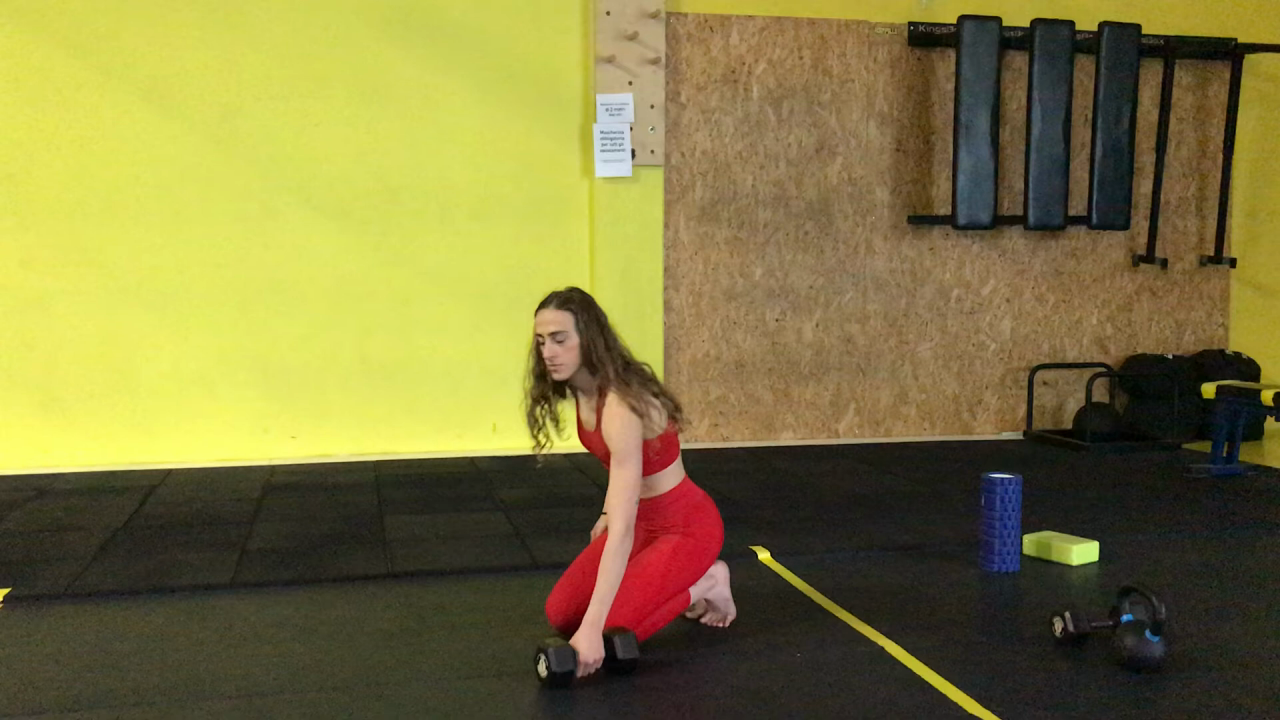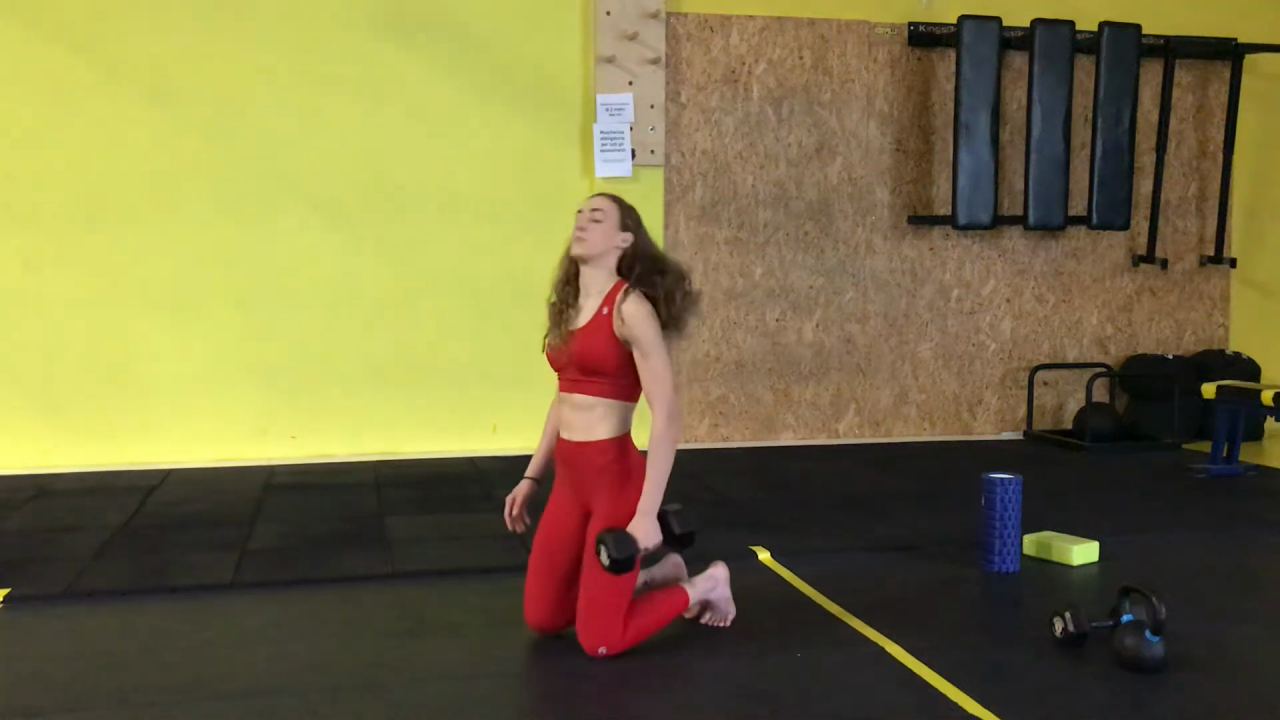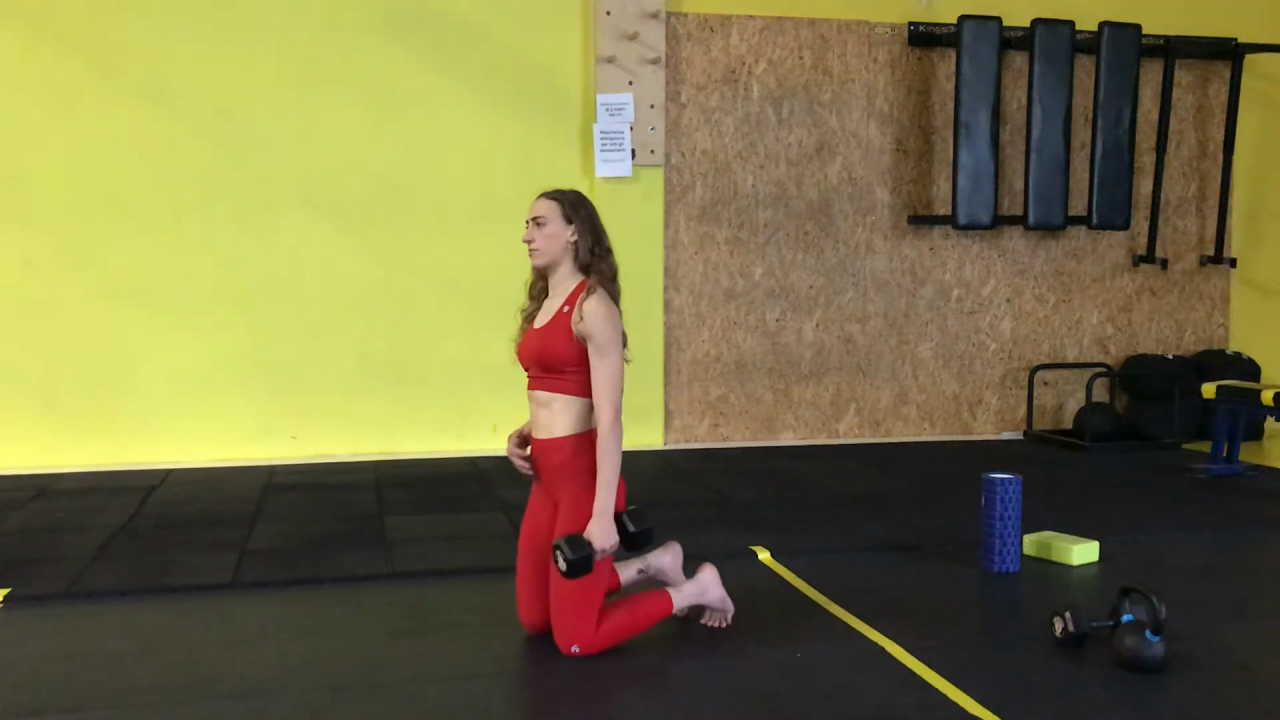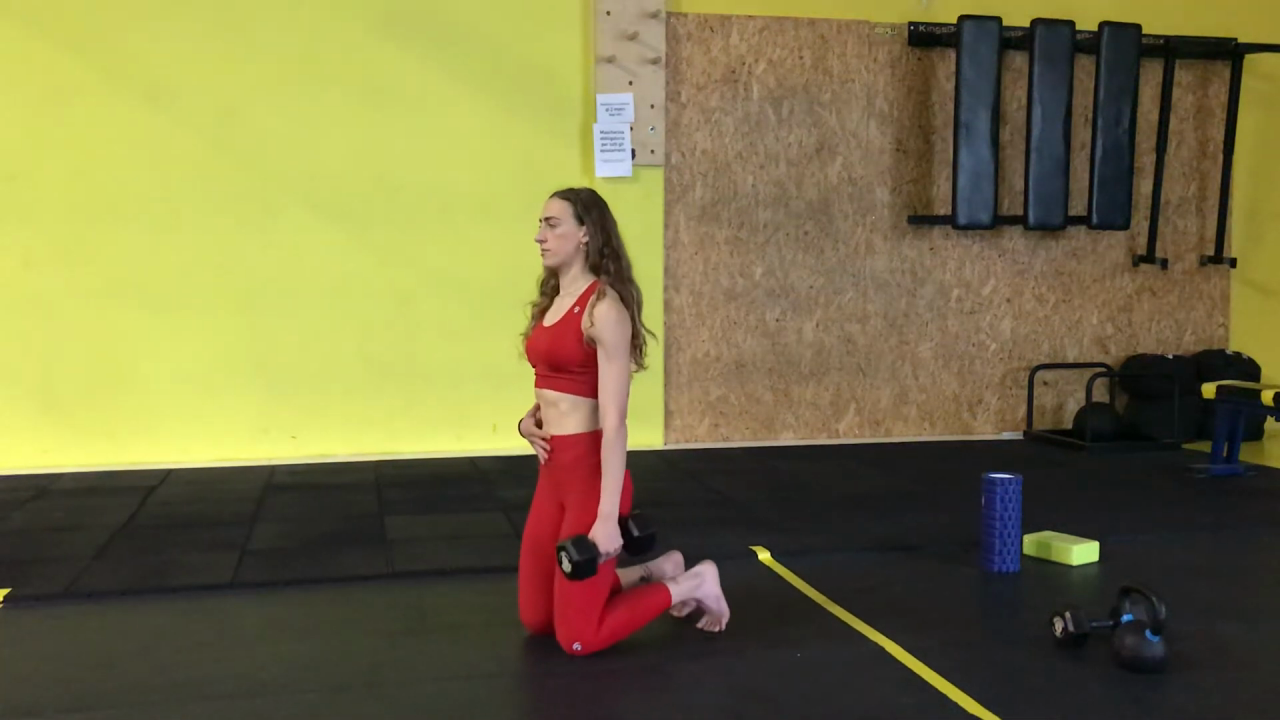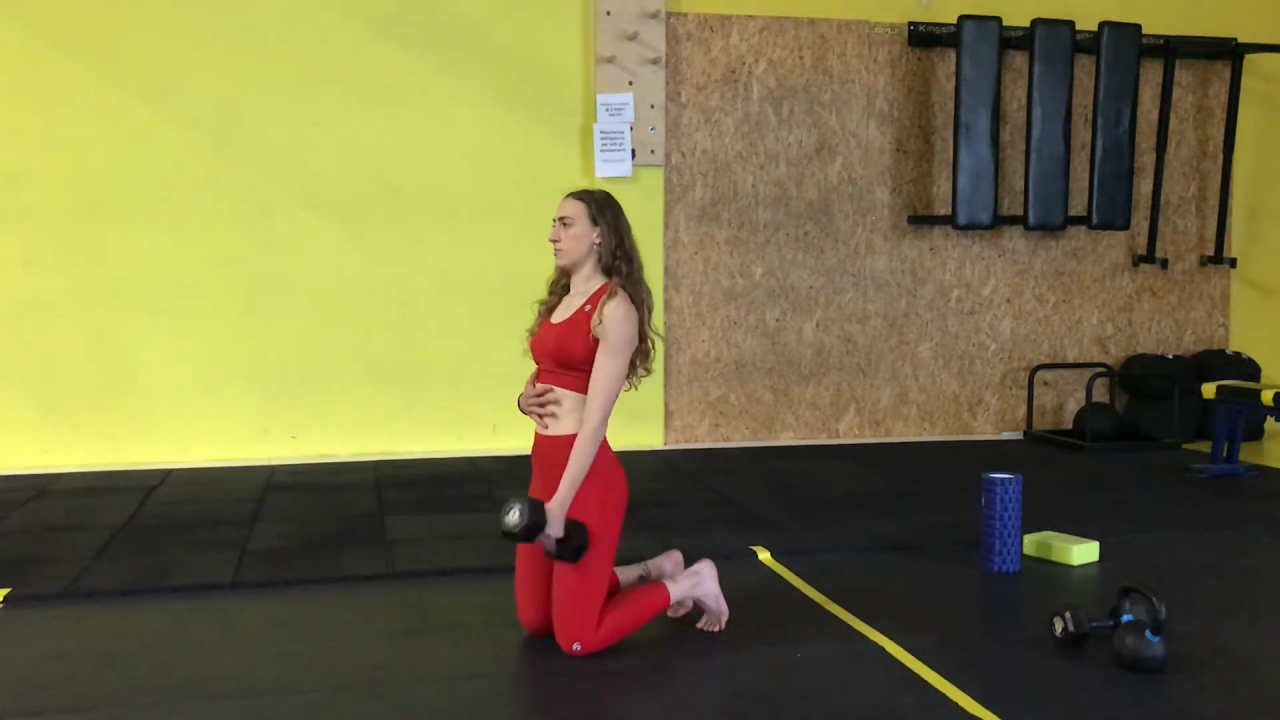
dt=1s
person 1, frame 1
left shoulder: (620, 406)
right shoulder: (582, 387)
left elbow: (623, 527)
left wrist: (592, 627)
right wrist: (607, 512)
left hip: (687, 529)
right hip: (644, 521)
left knee: (605, 634)
right knee: (560, 614)
left ankle: (705, 584)
right ankle: (669, 581)
person 1, frame 2
left shoulder: (631, 307)
right shoulder: (569, 305)
left elbow: (667, 416)
left wrist: (647, 513)
right wrist: (531, 477)
left hip: (616, 475)
right hip: (569, 477)
left knee: (599, 641)
right knee: (541, 617)
left ankle: (705, 584)
right ankle: (657, 575)
person 1, frame 3
left shoulder: (593, 306)
right shoulder: (544, 303)
left elbow: (609, 418)
left wrist: (603, 514)
right wrist: (521, 434)
left hip: (583, 474)
right hip: (546, 476)
left knee: (574, 639)
right knee: (534, 619)
left ankle: (695, 591)
right ankle: (648, 564)
person 1, frame 4
left shoulder: (604, 307)
right shoulder: (552, 301)
left elbow: (613, 421)
left wrist: (608, 517)
right wrist: (529, 419)
left hip: (591, 472)
right hip: (553, 471)
left knee: (577, 636)
right knee: (536, 618)
left ankle: (691, 585)
right ankle: (655, 572)
person 1, frame 5
left shoulder: (614, 308)
right shoulder: (560, 300)
left elbow: (596, 419)
left wrist: (558, 506)
right wrist: (527, 399)
left hip: (588, 474)
right hip: (546, 465)
left knee: (577, 637)
right knee: (534, 620)
left ankle: (690, 583)
right ankle: (655, 571)
